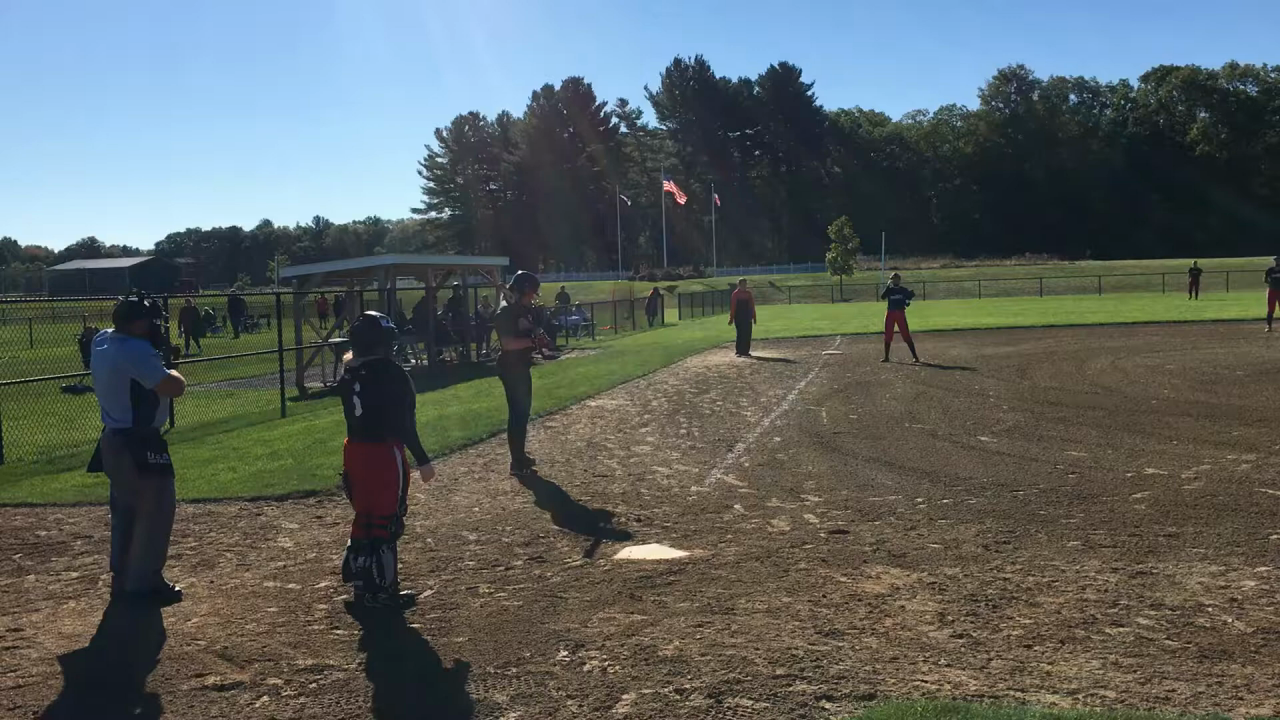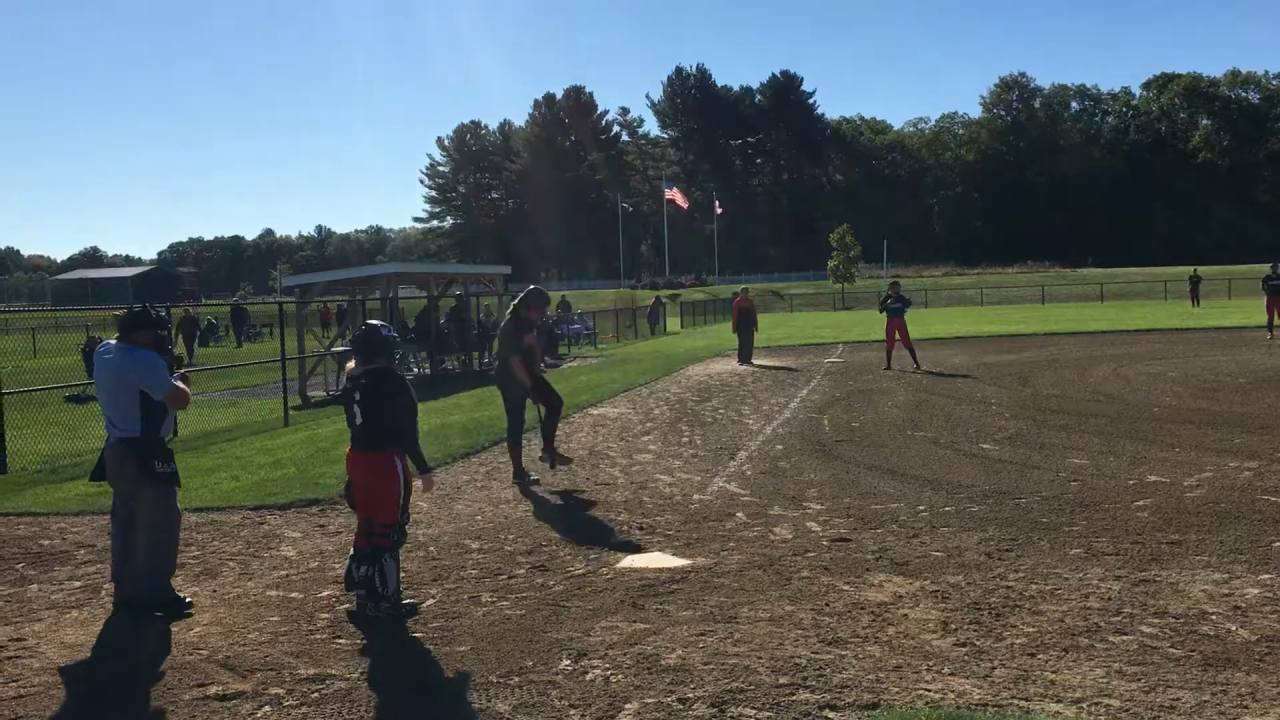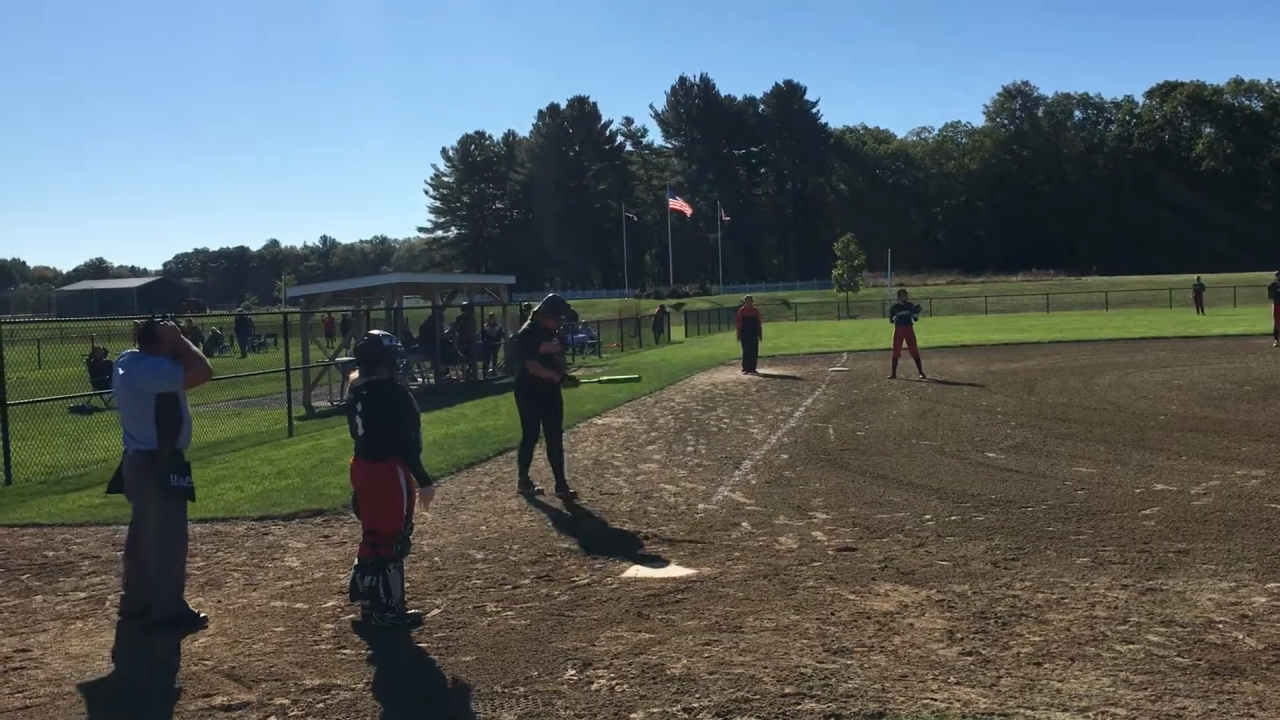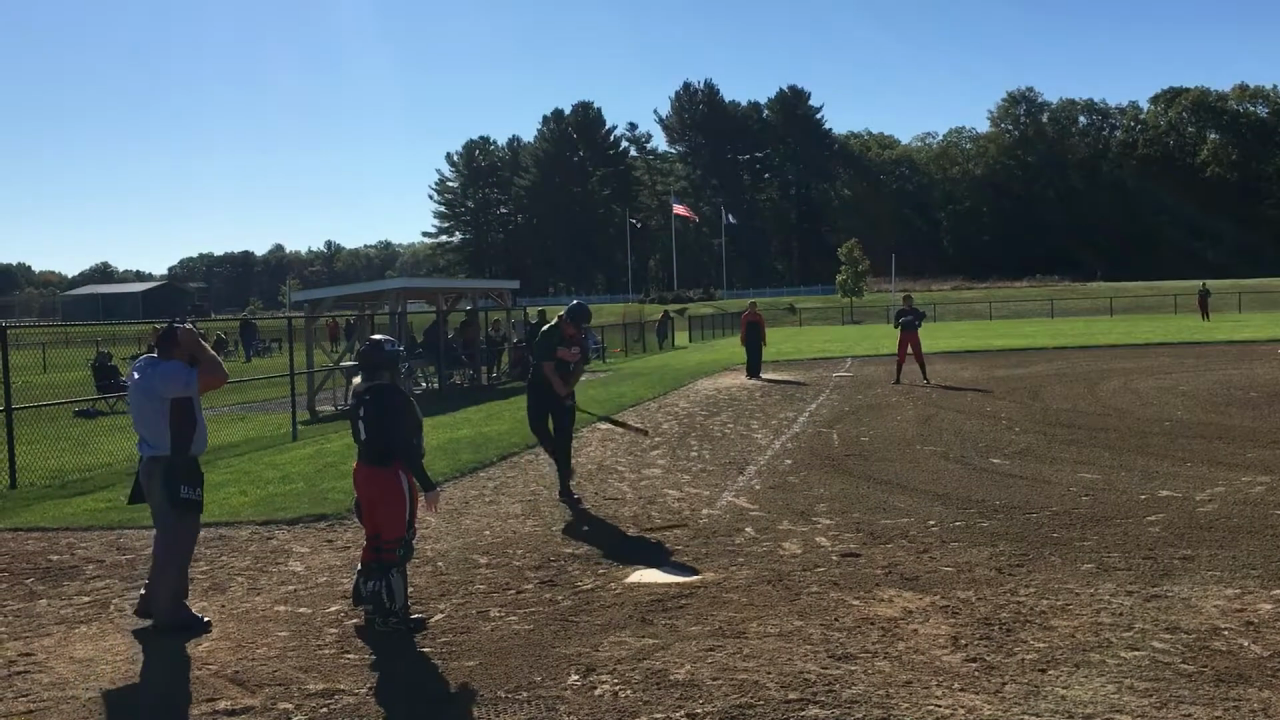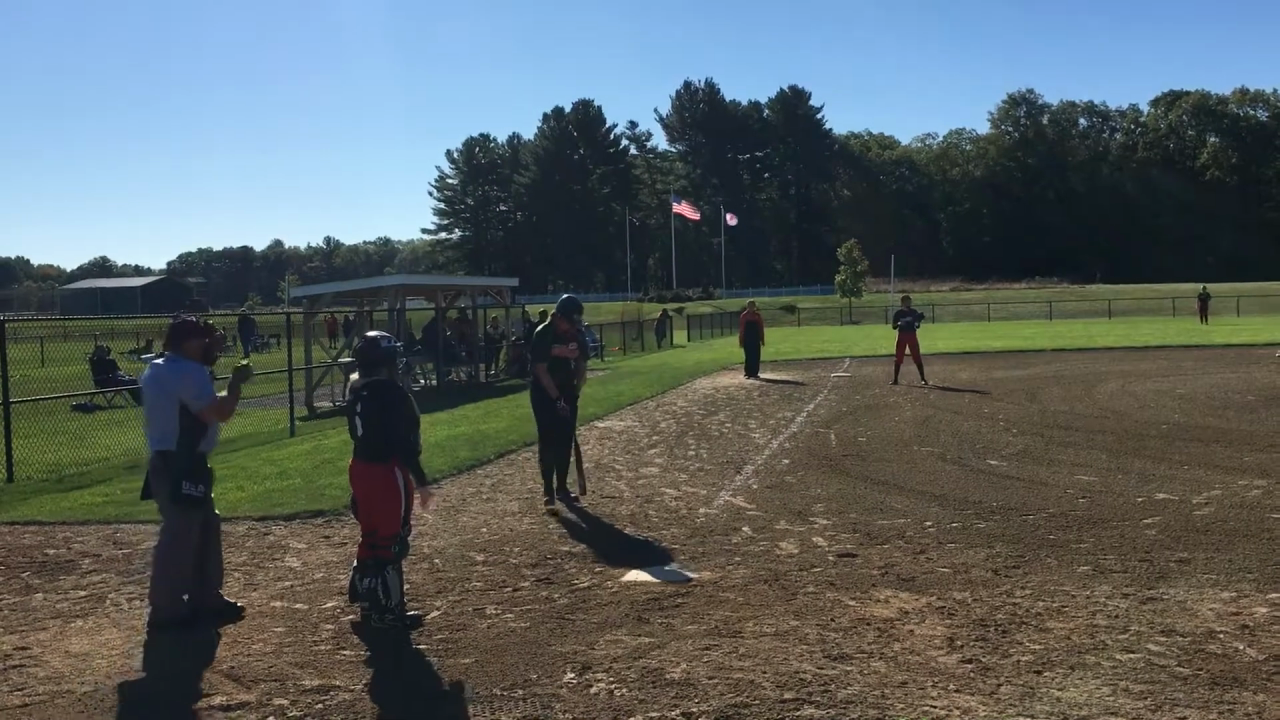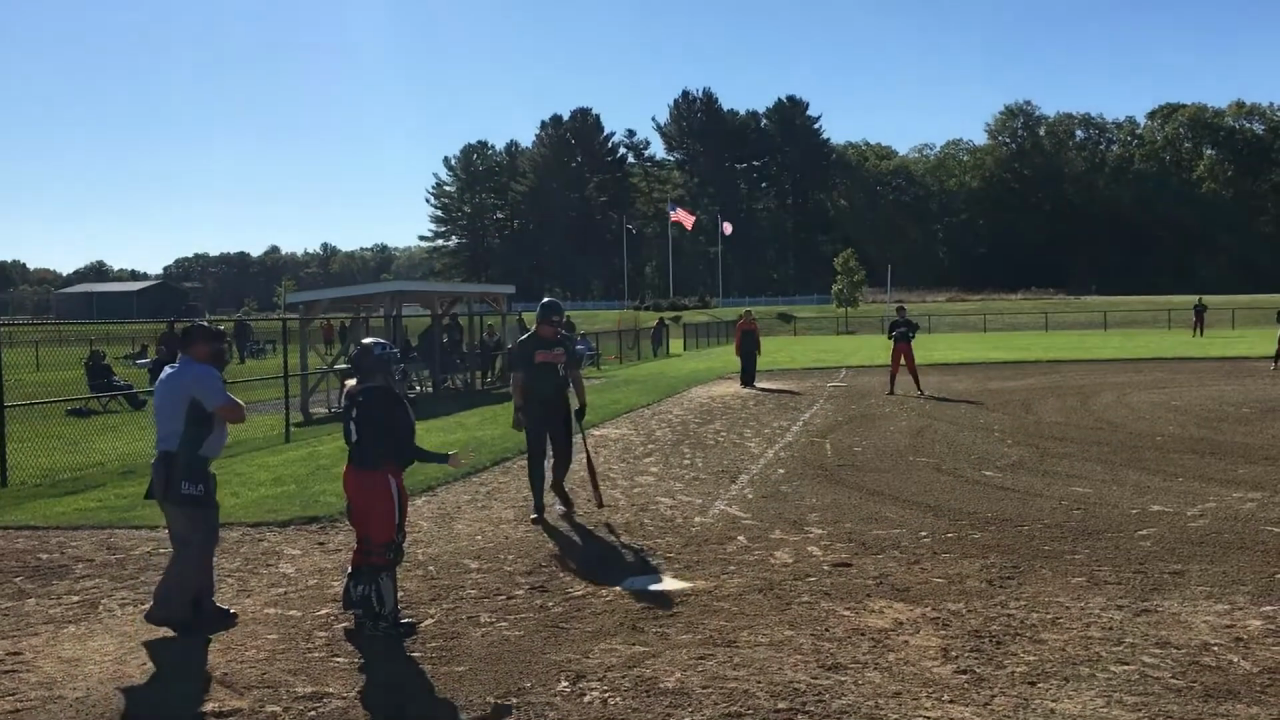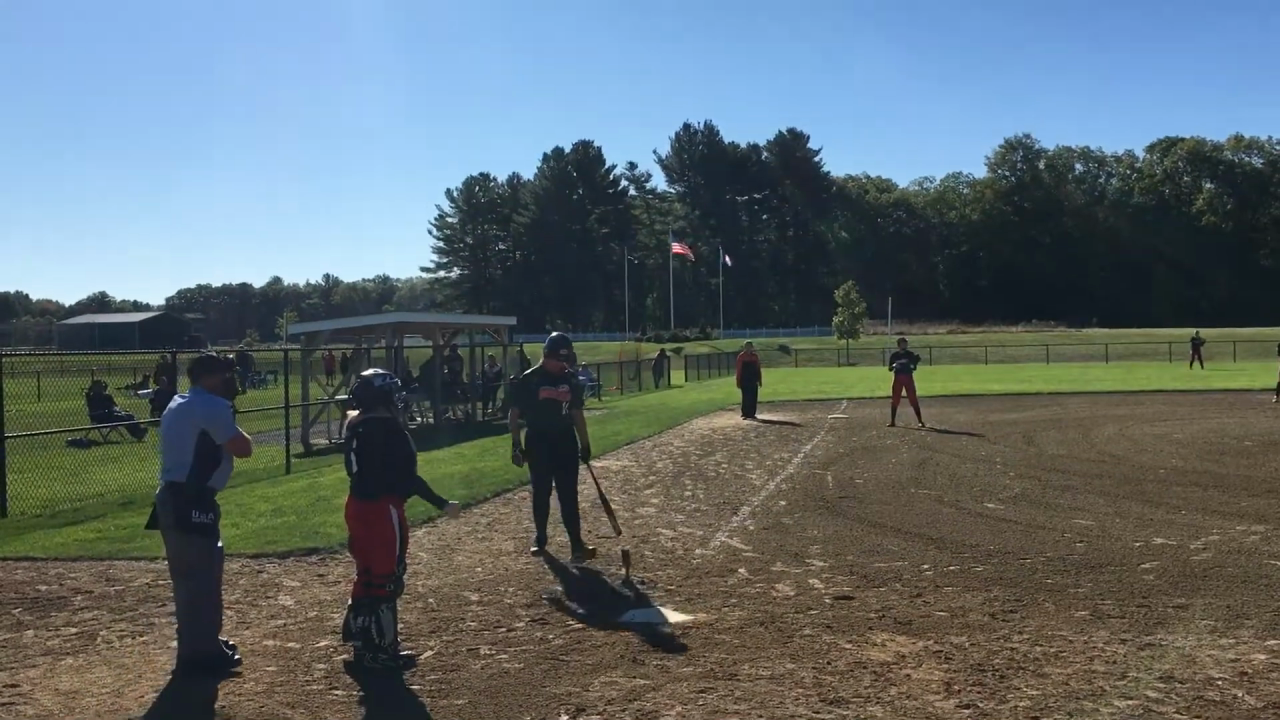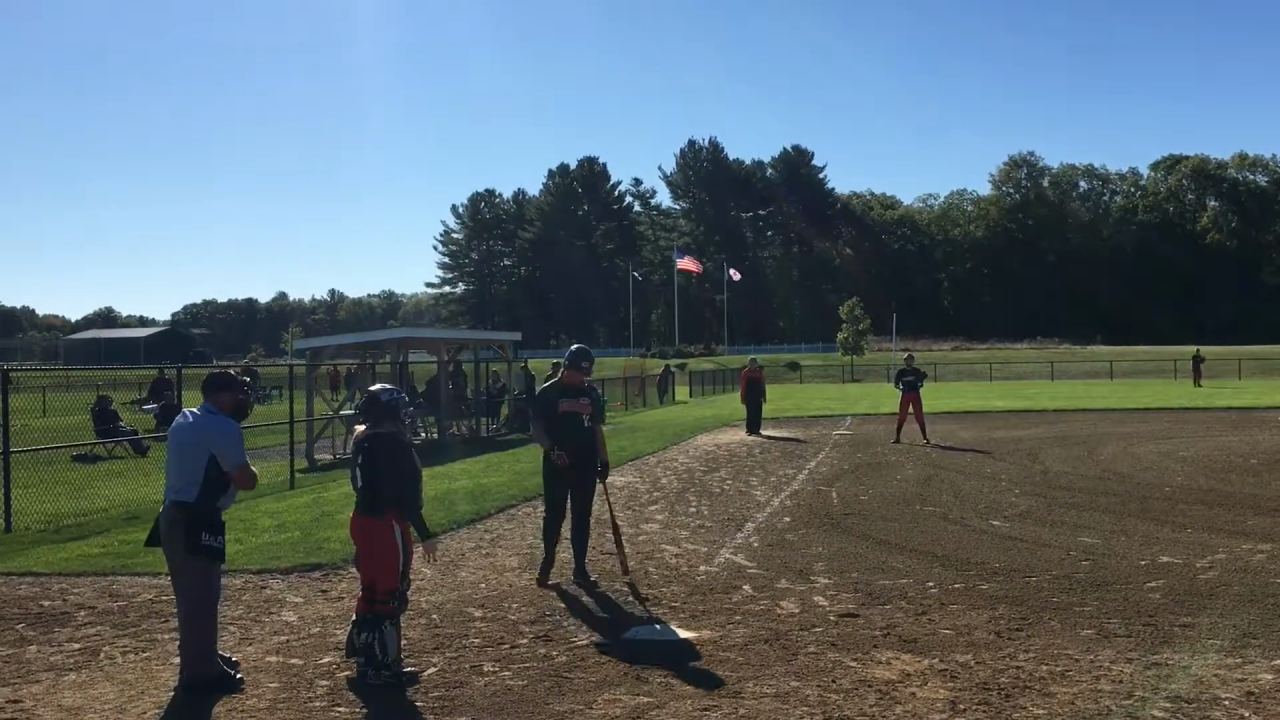
dt=0.4s
person 1, frame 1
left shoulder: (102, 342)
right shoulder: (136, 350)
right elbow: (175, 387)
right wrist: (167, 370)
left hip: (115, 440)
right hip: (139, 443)
left knee: (125, 513)
right knee: (156, 511)
left ankle: (124, 580)
right ankle: (145, 583)
person 1, frame 2
left shoulder: (104, 353)
right shoulder: (143, 360)
right elbow: (179, 400)
left wrist: (142, 340)
right wrist: (179, 381)
left hip: (118, 450)
right hip: (144, 453)
left knee: (126, 522)
right knee: (161, 522)
left ankle: (128, 591)
right ankle: (157, 593)
person 1, frame 3
left shoulder: (127, 363)
right shoulder: (152, 369)
right elbow: (203, 372)
left wrist: (160, 339)
right wrist: (177, 339)
left hip: (139, 461)
right hip: (160, 465)
left knee: (142, 532)
right knee: (169, 536)
left ankle: (136, 599)
right ankle: (168, 608)
person 1, frame 4
left shoulder: (145, 367)
right shoulder: (169, 374)
right elbow: (218, 376)
right wrist: (195, 342)
left hip: (159, 466)
right hip: (174, 471)
left knee: (175, 537)
right knee: (176, 541)
left ankle: (154, 600)
right ankle: (171, 614)
person 1, frame 5
left shoulder: (157, 368)
right shoulder: (188, 372)
right elbow: (217, 412)
left wrist: (210, 352)
right wrist: (236, 382)
left hip: (170, 463)
right hip: (181, 468)
left knee: (205, 529)
right knee: (178, 538)
left ankle: (206, 599)
right ankle: (167, 610)
person 1, frame 6
left shoulder: (172, 374)
right shoulder: (201, 375)
right elbow: (235, 414)
right wrist: (229, 400)
left hip: (174, 468)
right hip: (184, 471)
left knee: (193, 540)
right knee: (198, 540)
left ankle: (199, 606)
right ankle: (168, 606)
person 1, frame 7
left shoulder: (179, 405)
right shoulder: (211, 407)
right elbow: (243, 448)
right wrist: (234, 430)
left hip: (175, 498)
right hip: (191, 503)
left knee: (189, 574)
right knee: (202, 575)
left ankle: (199, 642)
right ankle: (199, 652)
person 1, frame 8
left shoulder: (183, 419)
right shoulder: (224, 427)
right elbow: (245, 479)
right wrist: (250, 472)
left hip: (175, 516)
right hip: (197, 521)
left knee: (192, 594)
right knee: (201, 596)
left ankle: (202, 658)
right ankle: (201, 672)
person 2, frame 1
left shoulder: (349, 373)
right shoulder: (389, 373)
left elbow: (353, 416)
right elbow: (401, 422)
right wrist: (421, 459)
left hip: (356, 449)
right hip: (383, 452)
left knee: (365, 517)
right knee: (386, 521)
left ankle: (363, 584)
right ankle: (381, 590)
person 2, frame 2
left shoulder: (352, 381)
right shoulder: (391, 381)
left elbow: (356, 423)
right elbow: (403, 431)
right wrist: (423, 468)
left hip: (359, 458)
right hip: (386, 460)
left knee: (368, 526)
right knee: (389, 529)
left ankle: (365, 593)
right ankle: (384, 599)
person 2, frame 3
left shoulder: (357, 391)
right shoulder: (392, 392)
left elbow: (360, 433)
right elbow: (404, 442)
right wrist: (423, 480)
left hip: (363, 468)
right hip: (389, 471)
left knee: (373, 536)
right knee: (393, 540)
left ankle: (370, 603)
right ankle: (388, 609)
person 2, frame 4
left shoulder: (360, 395)
right shoulder: (393, 396)
left elbow: (365, 438)
right elbow: (406, 447)
right wrist: (427, 486)
left hip: (366, 472)
right hip: (391, 475)
left knee: (376, 541)
right knee: (395, 544)
left ankle: (373, 606)
right ankle: (392, 614)
person 2, frame 5
left shoulder: (357, 390)
right shoulder: (392, 393)
left elbow: (360, 432)
right elbow: (403, 441)
right wrist: (421, 480)
left hip: (362, 467)
right hip: (387, 472)
left knee: (372, 537)
right knee: (391, 540)
left ankle: (369, 602)
right ankle: (387, 609)
person 2, frame 6
left shoulder: (353, 395)
right shoulder: (386, 398)
right elbow: (403, 447)
right wrist: (445, 457)
left hip: (356, 474)
right hip: (381, 478)
left knee: (367, 543)
right knee: (386, 547)
left ankle: (364, 609)
right ankle: (382, 617)
person 2, frame 7
left shoulder: (356, 426)
right shoulder: (388, 428)
right elbow: (406, 475)
right wrist: (441, 504)
left hip: (359, 505)
right hip: (383, 509)
left knee: (367, 575)
right knee: (387, 578)
left ankle: (362, 641)
right ankle: (380, 649)
person 2, frame 8
left shoulder: (364, 440)
right shoulder: (394, 444)
right elbow: (404, 494)
right wrist: (425, 533)
left hip: (364, 520)
right hip: (386, 524)
left knee: (372, 592)
right knee: (390, 595)
left ankle: (366, 659)
right ankle: (383, 666)
person 3, frame 1
left shoulder: (525, 309)
right shoulder: (505, 312)
left elbow: (532, 332)
right elbow: (508, 344)
left wrist: (538, 336)
right wrist: (533, 341)
left hip: (522, 365)
right hip: (511, 367)
left knee: (523, 411)
right knee: (518, 412)
left ankle: (520, 456)
right ankle: (516, 463)
person 3, frame 2
left shoulder: (531, 322)
right shoulder: (511, 327)
right elbow: (514, 362)
left wrist: (537, 373)
right wrist: (530, 387)
left hip: (528, 374)
right hip: (510, 378)
left knee: (555, 403)
right knee: (516, 423)
left ankle: (549, 450)
right ankle: (518, 471)
person 3, frame 3
left shoulder: (554, 331)
right shoulder: (528, 333)
left elbow: (559, 357)
right elbow: (533, 367)
left wrist: (563, 377)
right wrist: (560, 377)
left hip: (549, 387)
right hip: (528, 389)
left knee: (555, 435)
right knee: (531, 434)
left ankle: (560, 483)
right ankle: (524, 481)
person 3, frame 4
left shoulder: (580, 339)
right shoulder: (548, 335)
left elbow: (579, 369)
right elbow: (548, 370)
left wrist: (567, 393)
right wrist: (563, 395)
left hip: (563, 392)
right hip: (540, 389)
left knee: (565, 437)
right knee: (539, 426)
left ankle: (565, 488)
right ankle: (563, 464)
person 3, frame 5
left shoulder: (577, 336)
right shoulder: (542, 335)
left elbow: (581, 367)
right elbow: (541, 371)
left wrist: (574, 394)
right wrist: (557, 398)
left hip: (567, 392)
right hip: (545, 394)
left knee: (565, 441)
right knee: (547, 440)
left ankle: (561, 487)
right ankle: (548, 489)
person 3, frame 6
left shoulder: (565, 342)
right shoulder: (525, 344)
left elbow: (575, 375)
right elbow: (517, 380)
left wrist: (582, 404)
right wrist: (519, 410)
left hip: (559, 404)
right hip: (534, 406)
left knee: (564, 452)
right knee: (536, 456)
left ankle: (558, 484)
right ankle: (538, 505)
person 3, frame 7
left shoulder: (571, 380)
right shoulder: (529, 379)
left elbow: (577, 414)
right elbow: (514, 415)
left wrist: (585, 444)
right wrist: (516, 445)
left hip: (566, 444)
right hip: (537, 444)
left knee: (569, 495)
right knee: (541, 494)
left ankle: (577, 547)
right ankle: (541, 537)
person 3, frame 8
left shoulder: (591, 393)
right shoulder: (549, 392)
left elbow: (597, 429)
right elbow: (537, 428)
left wrist: (603, 460)
right wrist: (551, 449)
left hip: (586, 461)
right hip: (557, 462)
left knee: (582, 517)
right knee: (553, 514)
left ankle: (580, 569)
right ankle: (547, 561)
